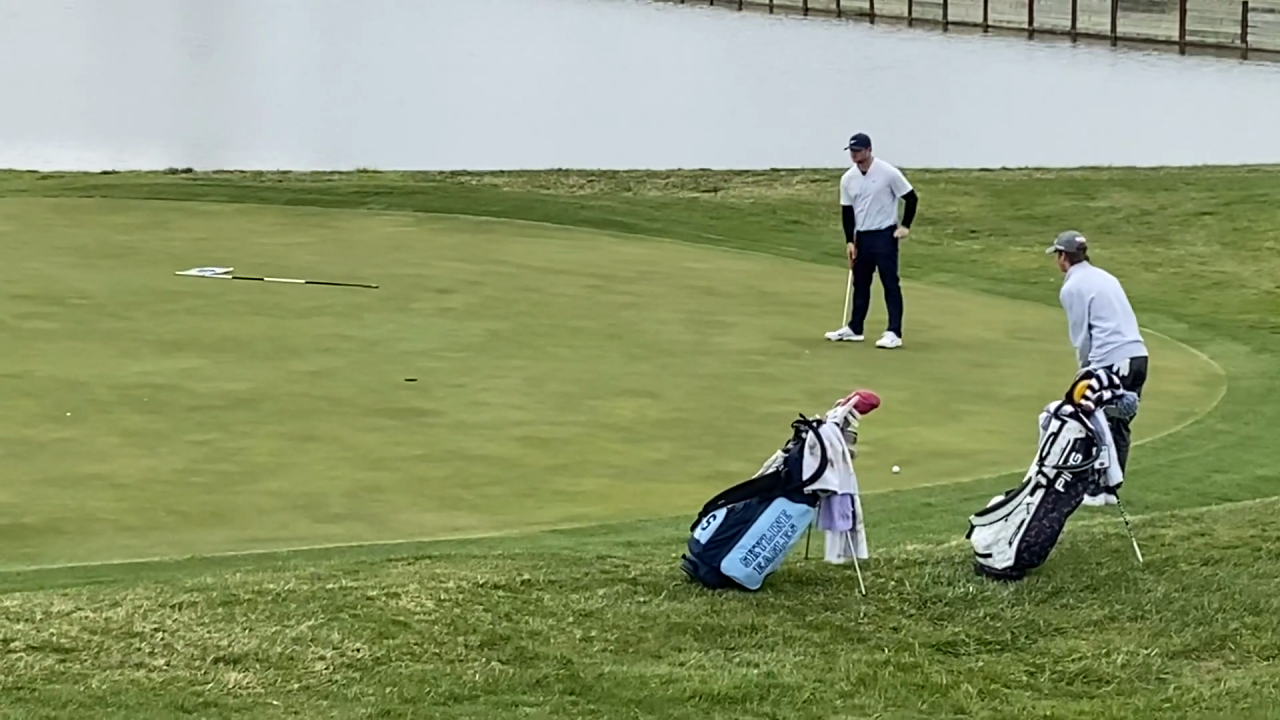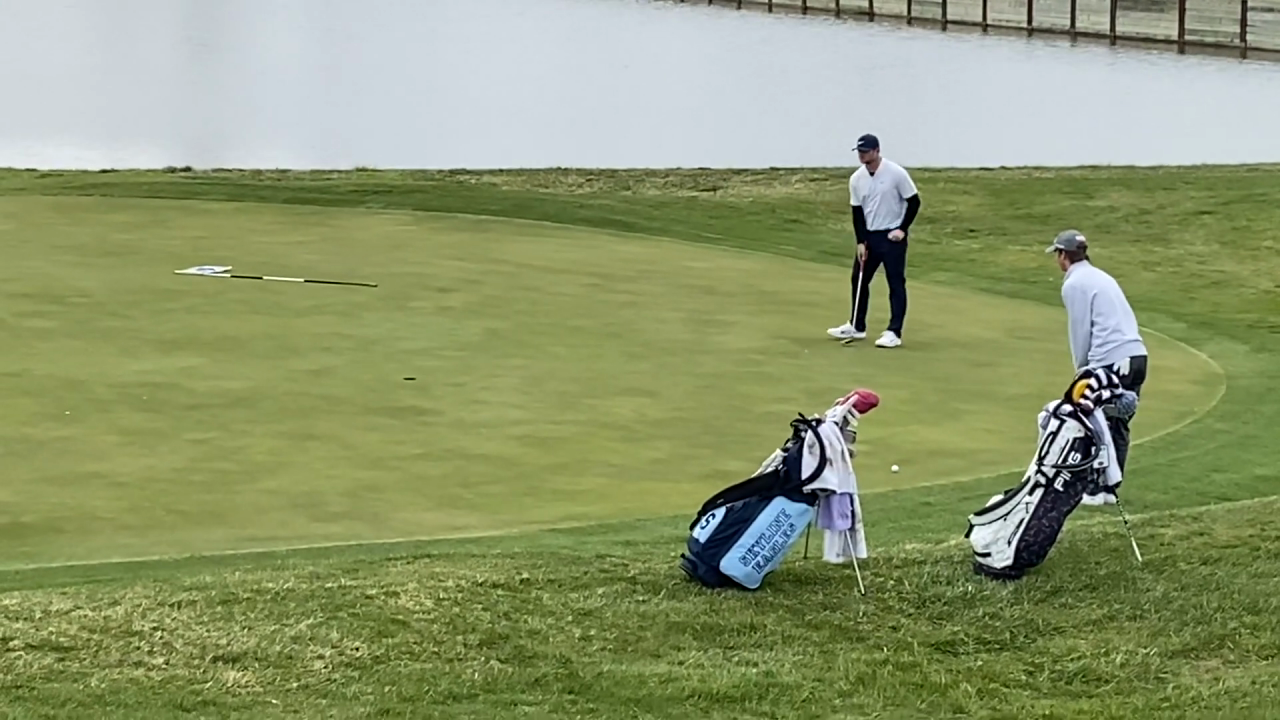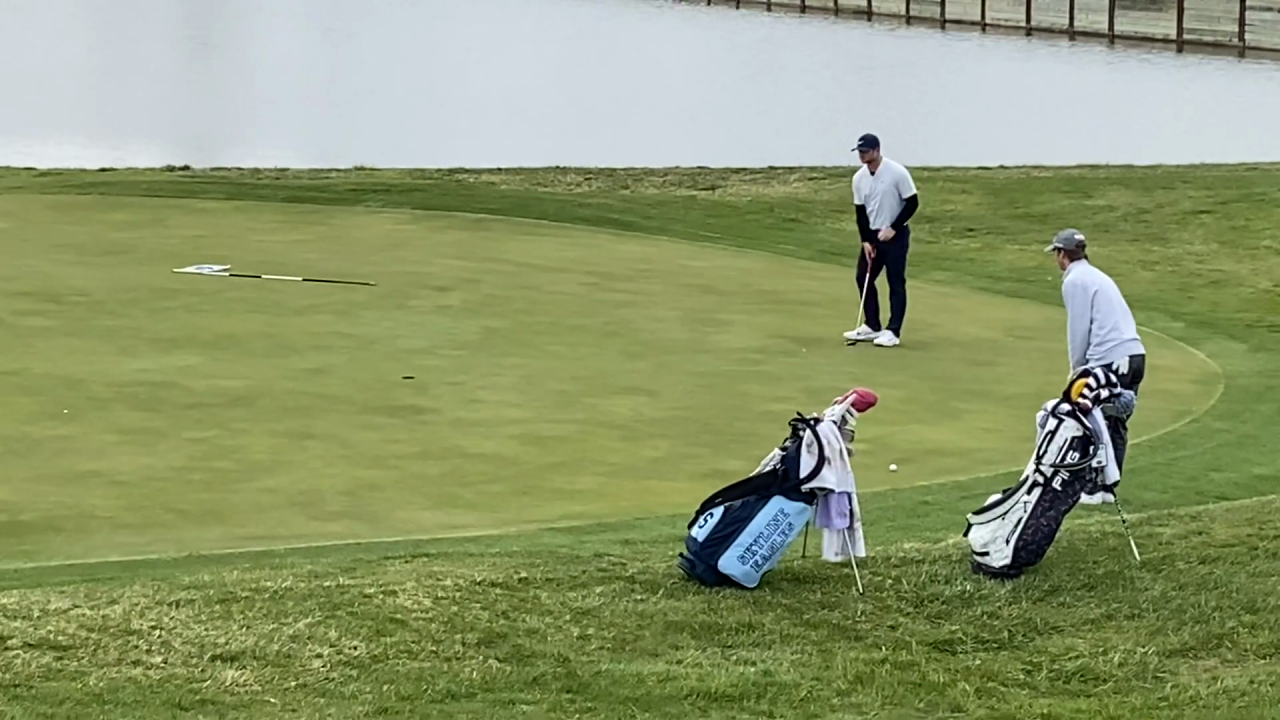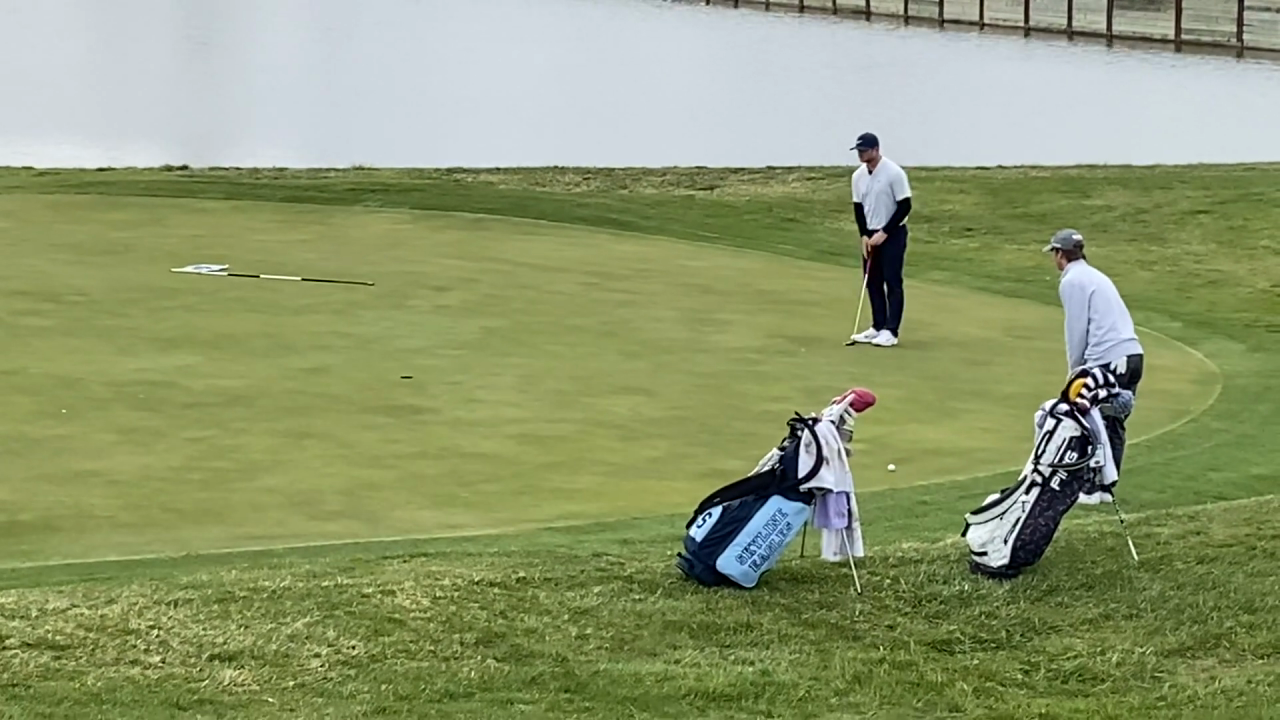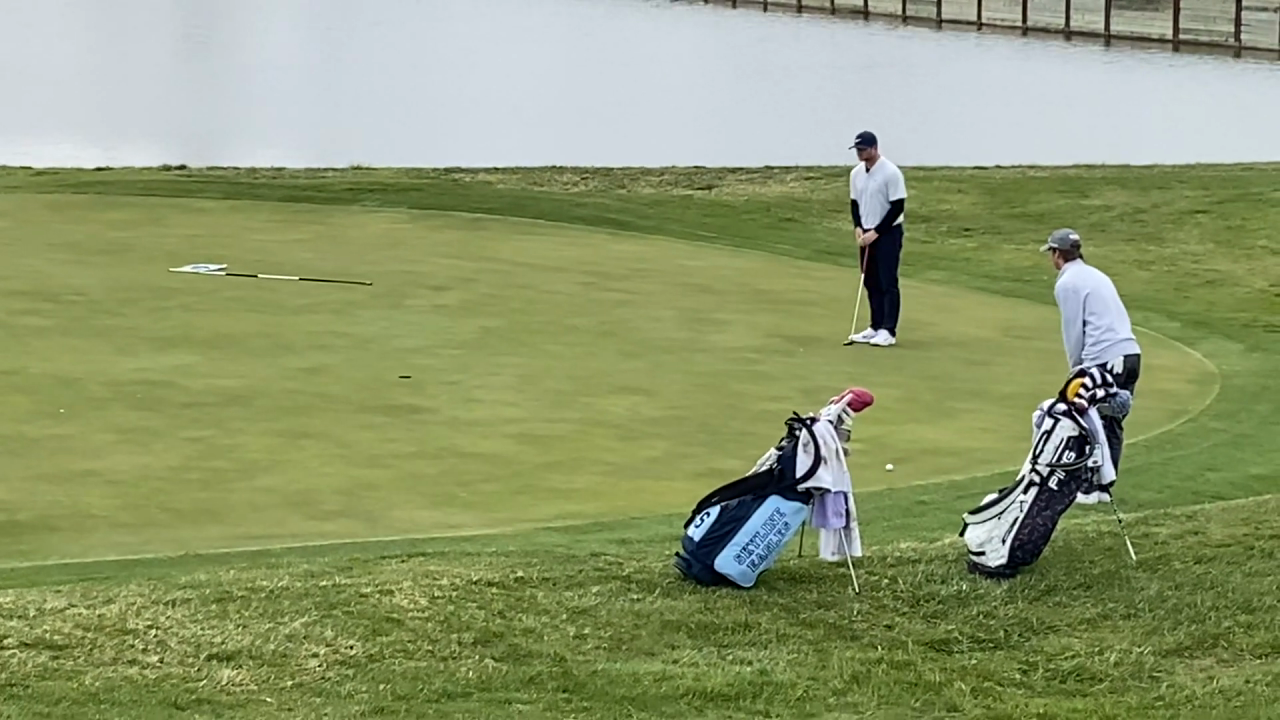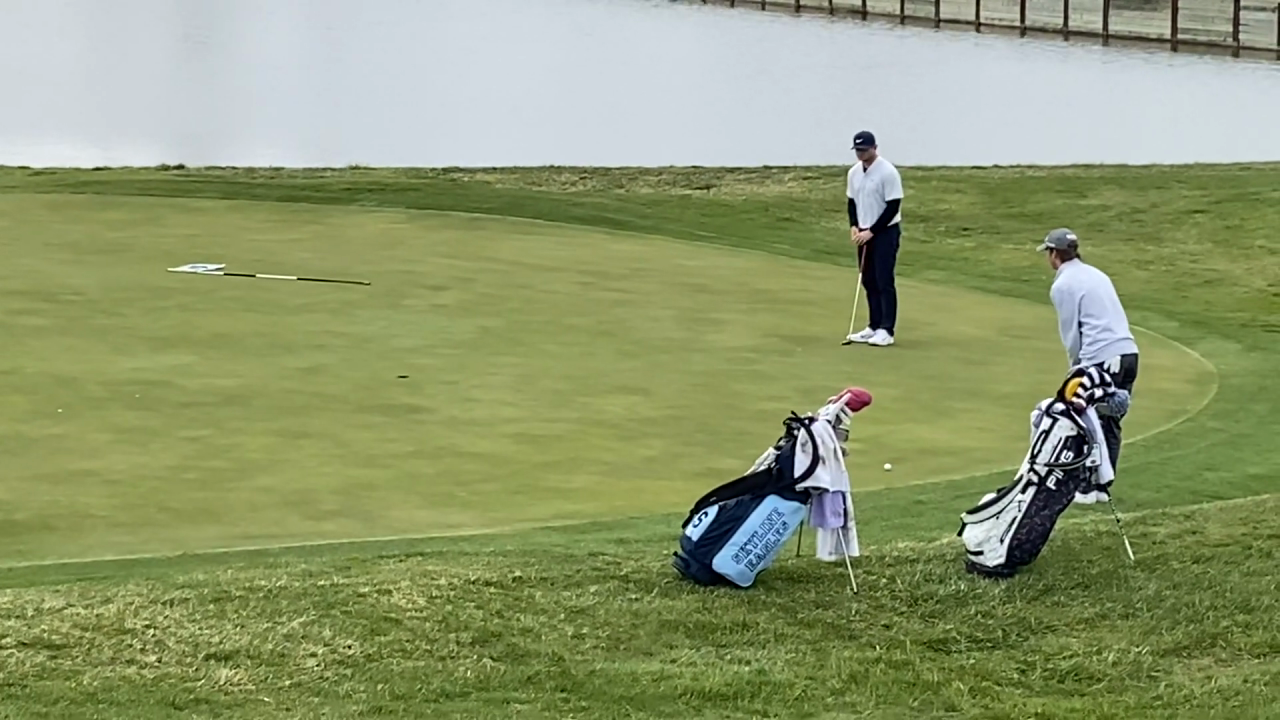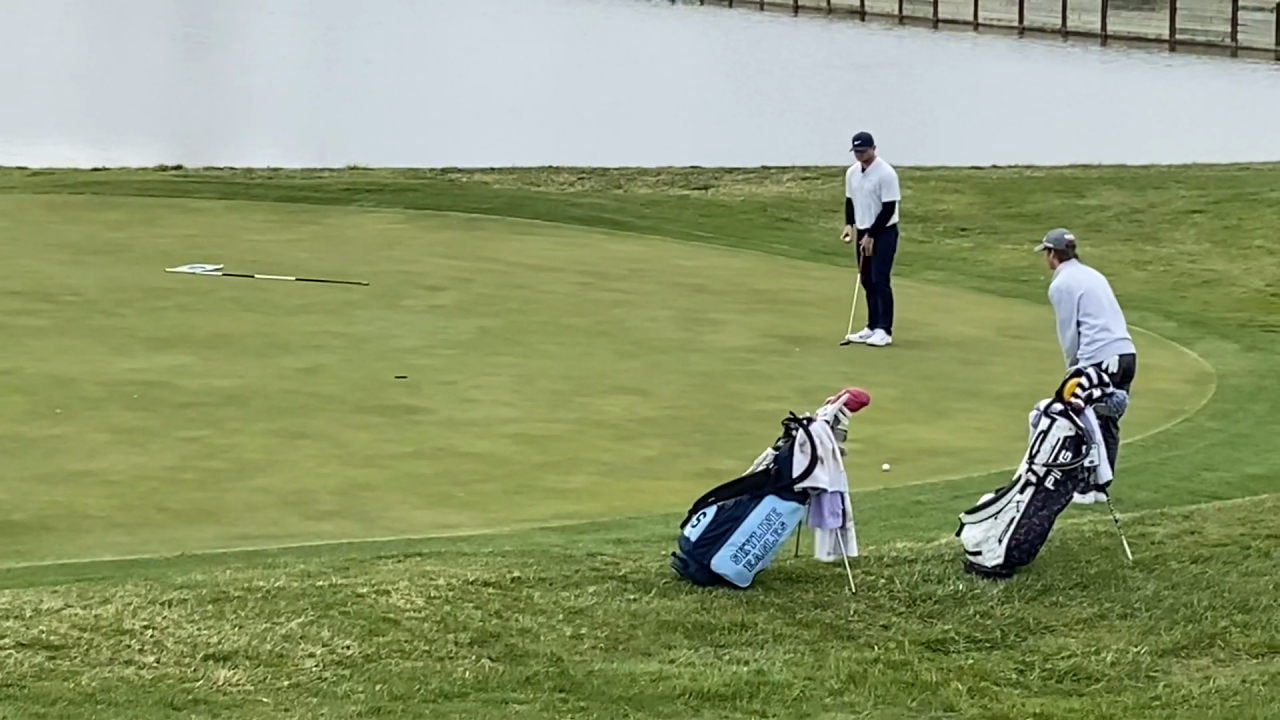
dt=0.2s
person 1, frame 1
left shoulder: (1072, 287)
right shoulder: (1104, 277)
left elbow: (1081, 335)
left wrist: (1086, 367)
right wrist: (1092, 365)
left hip: (1110, 361)
right hip: (1138, 356)
right knee: (1120, 426)
left ankle: (1095, 490)
right ankle: (1110, 488)
person 1, frame 2
left shoulder: (1074, 284)
right shoulder: (1100, 276)
left elbow: (1080, 333)
left wrist: (1081, 369)
right wrist: (1089, 366)
left hip: (1110, 361)
right hip: (1137, 355)
right knee: (1119, 425)
left ankle: (1094, 490)
right ankle: (1109, 488)
person 1, frame 3
left shoulder: (1074, 280)
right shoulder: (1097, 275)
left elbow: (1079, 329)
left wrist: (1075, 369)
right wrist: (1084, 365)
left hip: (1109, 360)
right hip: (1135, 354)
right knee: (1116, 424)
person 1, frame 4
left shoulder: (1071, 281)
right shoulder: (1096, 275)
left elbow: (1076, 330)
left wrist: (1074, 369)
right wrist: (1082, 367)
left hip: (1107, 360)
right hip: (1132, 354)
right knee: (1114, 424)
person 1, frame 5
left shoulder: (1066, 283)
right shoulder: (1095, 275)
left elbow: (1073, 331)
left wrist: (1075, 367)
right wrist: (1082, 365)
left hip: (1103, 360)
right hip: (1130, 354)
right knee: (1112, 424)
left ankle: (1088, 489)
right ankle: (1103, 487)
person 1, frame 6
left shoulder: (1063, 285)
right shoulder: (1095, 274)
left elbow: (1071, 332)
left wrist: (1076, 365)
right wrist: (1082, 362)
left hip: (1101, 359)
right hip: (1128, 353)
right knee: (1111, 424)
left ankle: (1086, 488)
right ankle: (1101, 486)
person 1, frame 7
left shoulder: (1061, 284)
right shoulder: (1092, 274)
left elbow: (1069, 332)
left wrist: (1072, 365)
right wrist: (1079, 363)
left hip: (1099, 359)
right hip: (1125, 353)
right knee: (1108, 424)
person 2, frame 1
left shoulder: (888, 172)
right shoulder: (848, 178)
left elbow: (911, 198)
right elbow: (847, 211)
left wrist: (905, 225)
right wrist: (849, 241)
left hip: (885, 236)
right hip: (862, 237)
left knee: (890, 284)
right knee: (860, 284)
left ankle: (894, 332)
right ankle: (855, 328)
person 2, frame 2
left shoulder: (896, 173)
right shoulder: (856, 178)
left elbow: (914, 202)
right elbow: (857, 212)
left wrist: (903, 229)
right wrist: (860, 242)
left hip: (892, 236)
right hip: (870, 236)
left knee: (895, 284)
right knee: (859, 280)
left ankle: (894, 332)
right ankle: (856, 326)
person 2, frame 3
left shoulder: (897, 172)
right shoulder: (858, 178)
left elbow: (912, 203)
right elbow: (860, 211)
left wrist: (892, 229)
right wrist: (865, 240)
left hip: (895, 236)
right hip: (873, 235)
left knee: (896, 284)
right knee: (863, 278)
left ankle: (893, 331)
right ankle: (872, 326)
person 2, frame 4
left shoulder: (894, 173)
right shoulder: (858, 176)
left elbow: (905, 206)
right elbow: (858, 208)
left wrist: (884, 232)
right wrist: (864, 235)
left hip: (893, 235)
right hip: (871, 235)
left knee: (893, 283)
right knee: (871, 282)
left ankle: (891, 331)
right ankle: (878, 327)
person 2, frame 5
left shoulder: (891, 172)
right shoulder: (856, 173)
left elbow: (898, 207)
left wrist: (876, 232)
right wrist: (858, 227)
left hip: (888, 234)
right hip: (868, 235)
left knee: (888, 283)
right knee: (871, 283)
left ankle: (888, 331)
right ankle: (876, 327)
person 2, frame 6
left shoulder: (888, 172)
right shoulder: (853, 172)
left elbow: (893, 207)
left wrist: (872, 231)
right wrist: (854, 226)
left hip: (885, 233)
right hip: (865, 234)
left knee: (884, 282)
right knee: (869, 282)
left ankle: (887, 330)
right ankle: (874, 327)
person 2, frame 7
left shoulder: (886, 173)
right shoulder: (852, 172)
left elbow: (889, 209)
left wrist: (871, 235)
right wrist: (849, 225)
left hip: (883, 234)
right hip: (863, 234)
left knee: (880, 282)
right knee: (868, 282)
left ankle: (885, 330)
right ankle: (873, 326)
